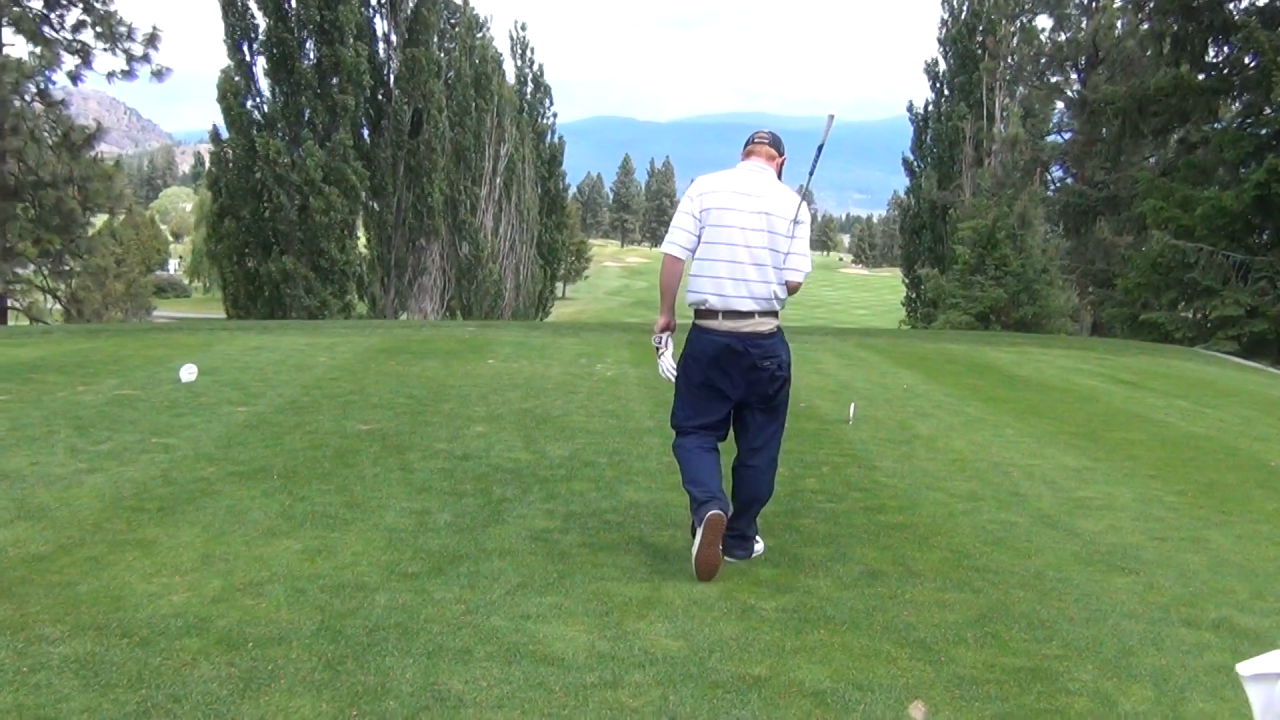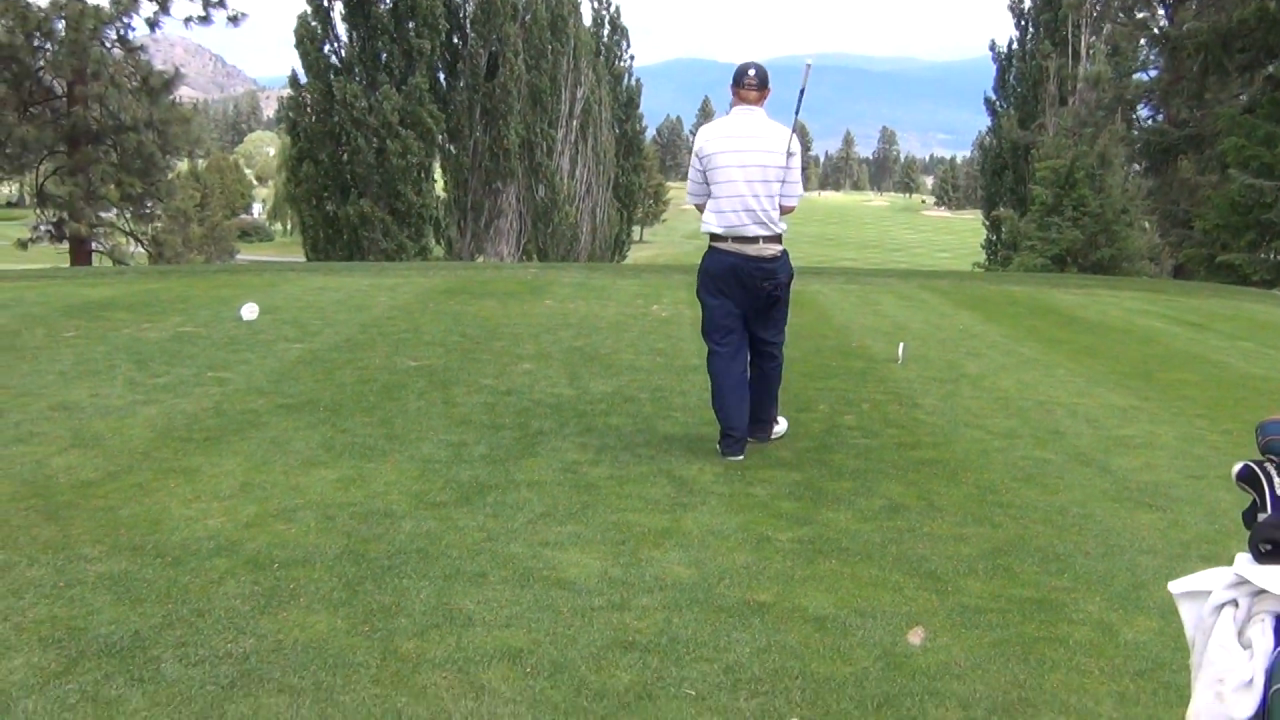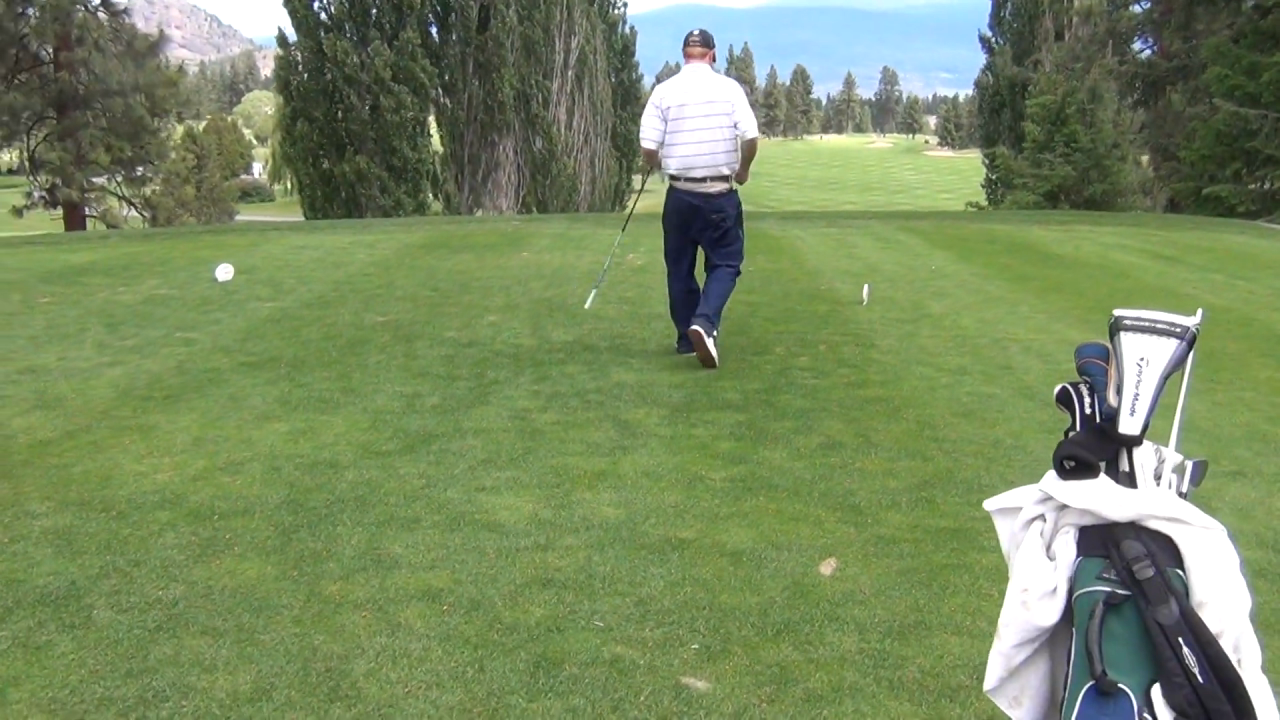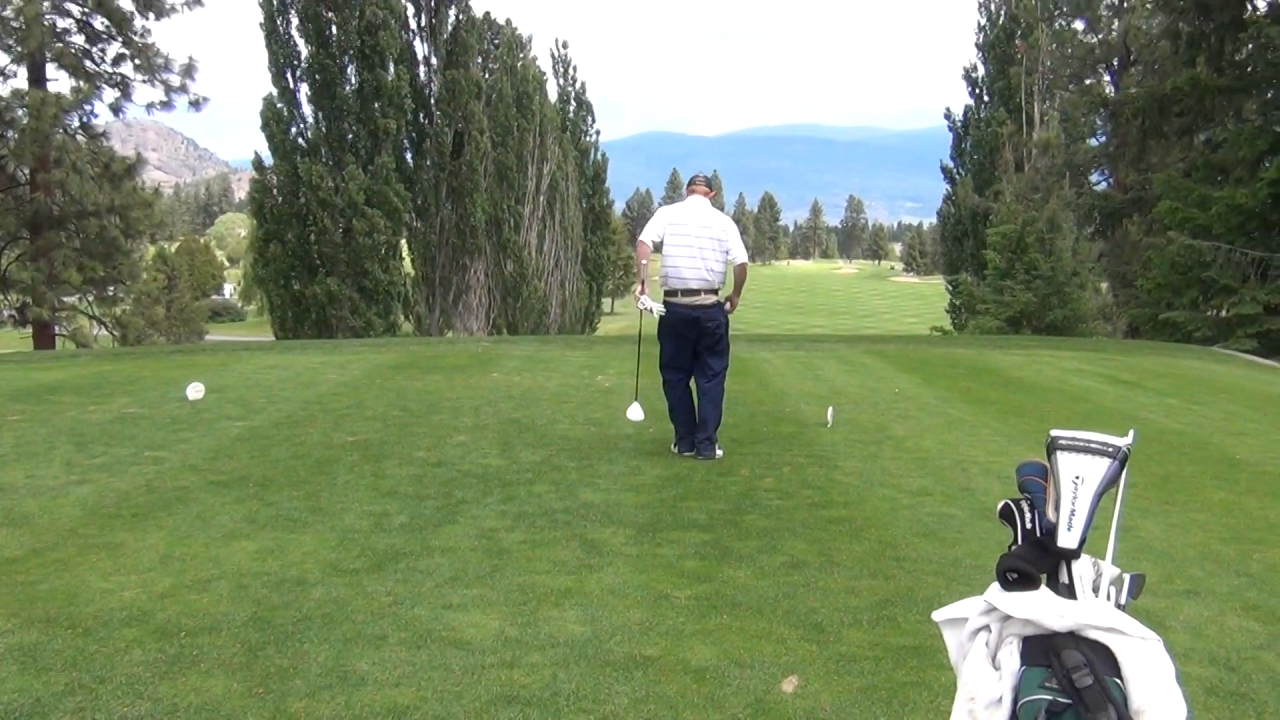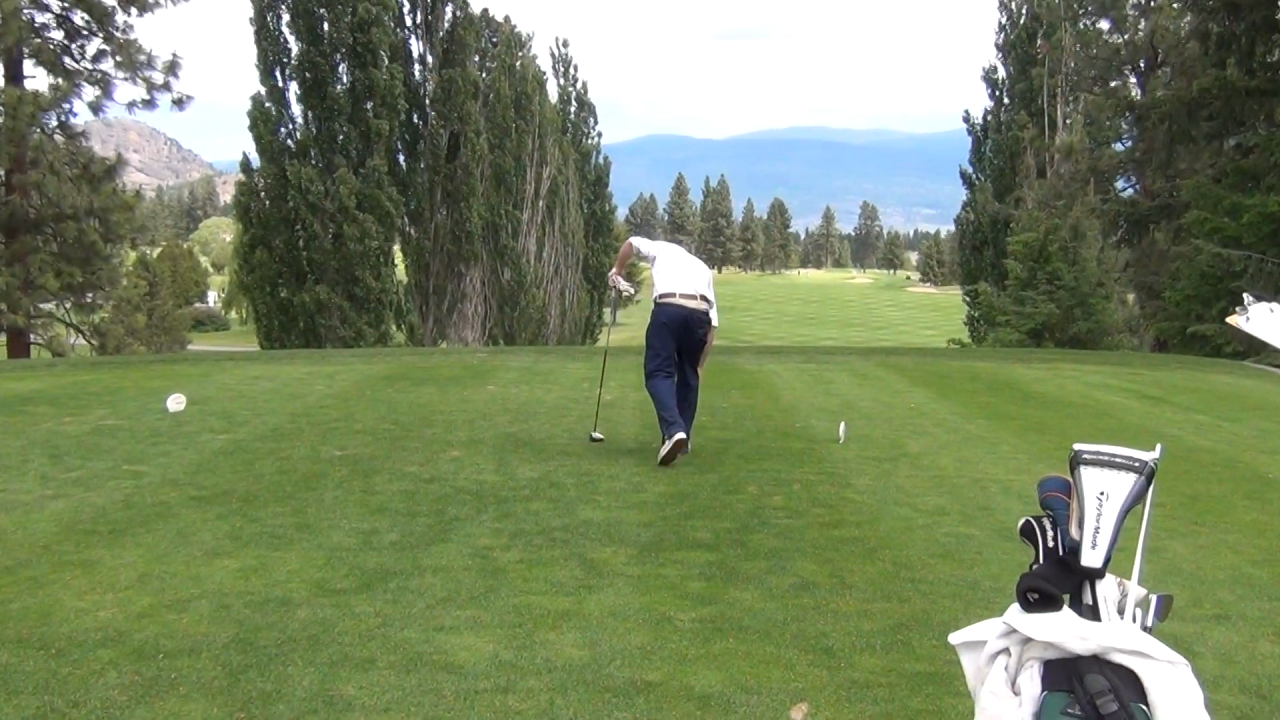
dt=1s
person 1, frame 1
left shoulder: (703, 187)
right shoulder: (792, 203)
left elbow: (674, 255)
right elbow: (794, 282)
left wrist: (666, 312)
left hip: (708, 334)
right hip: (764, 337)
left knee: (696, 434)
right knee: (759, 442)
left ankle: (709, 508)
right ankle: (741, 539)
person 1, frame 2
left shoulder: (707, 135)
right shoulder: (784, 137)
left elbow: (698, 200)
right elbow: (789, 204)
left hip: (721, 256)
right hip: (769, 257)
left knee: (725, 347)
right knee: (768, 344)
left ankle: (733, 439)
right ankle: (763, 423)
person 1, frame 3
left shoulder: (663, 91)
right shoulder: (729, 87)
left elbow: (649, 148)
right elbow: (750, 136)
left wrist: (657, 164)
right wrist: (742, 169)
left hip: (680, 194)
right hip: (720, 195)
left knee: (679, 268)
right knee: (724, 266)
left ankle: (685, 338)
right ankle: (703, 323)
person 1, frame 4
left shoulder: (667, 213)
right shoulder: (723, 220)
left elbow: (644, 242)
right elbow: (741, 262)
left wrist: (641, 281)
right wrist: (736, 295)
left hip: (674, 307)
right hip: (710, 308)
left knee: (675, 374)
right knee: (711, 375)
left ankle: (685, 442)
right ankle: (706, 443)
person 1, frame 5
left shoulder: (662, 248)
right shoulder: (702, 267)
left elbow: (632, 243)
right elbow: (713, 321)
left wrist: (617, 270)
right wrist: (701, 363)
left hip: (668, 308)
right hip: (699, 312)
left knee: (659, 374)
right knee: (689, 377)
left ankle: (673, 430)
right ankle: (683, 437)
